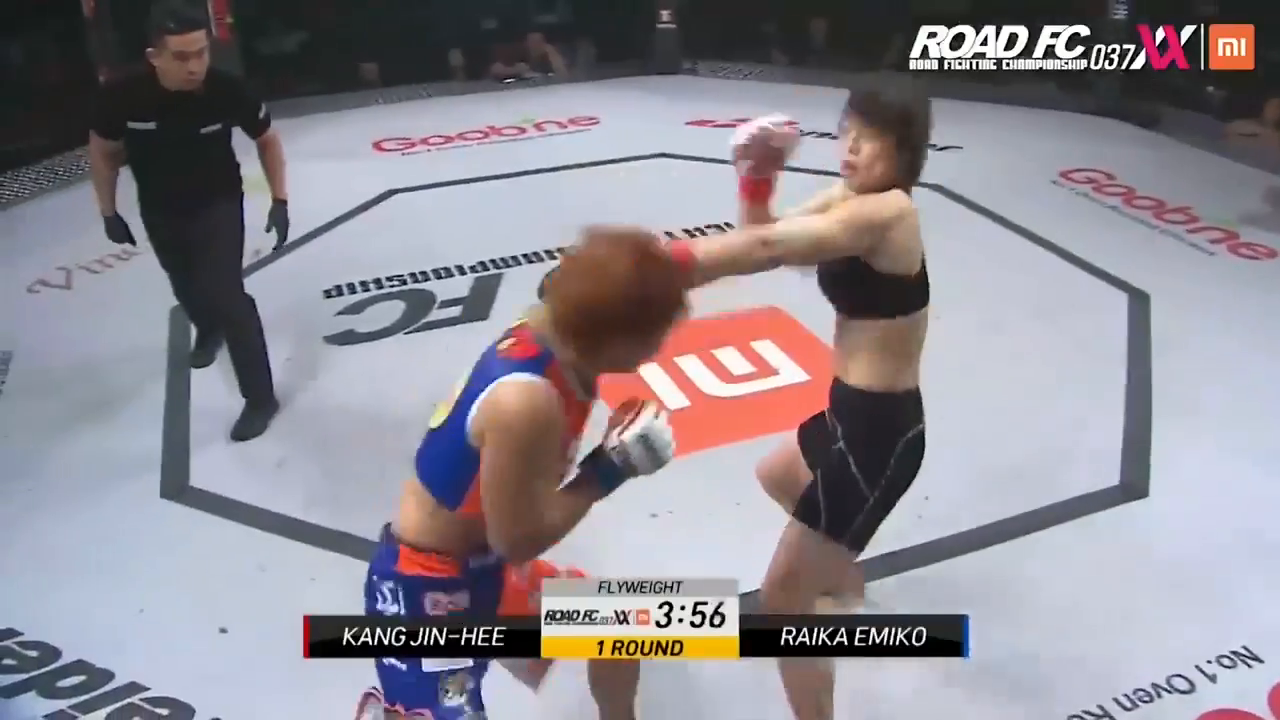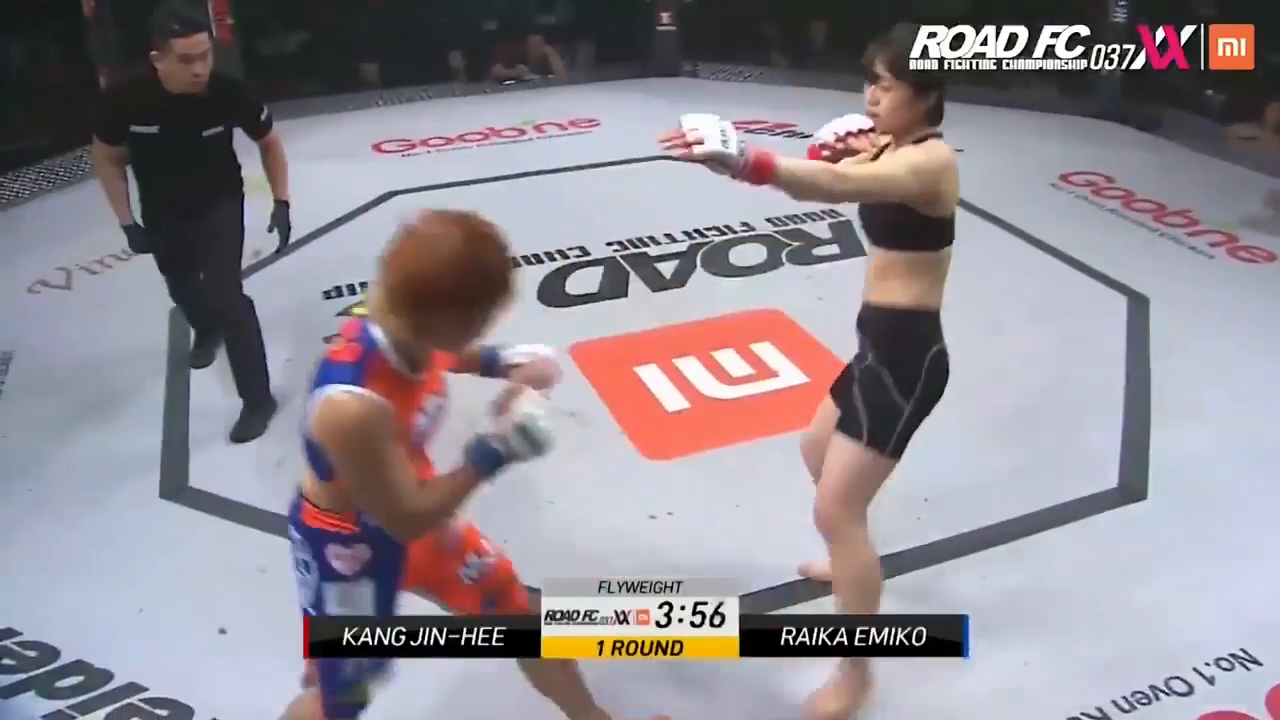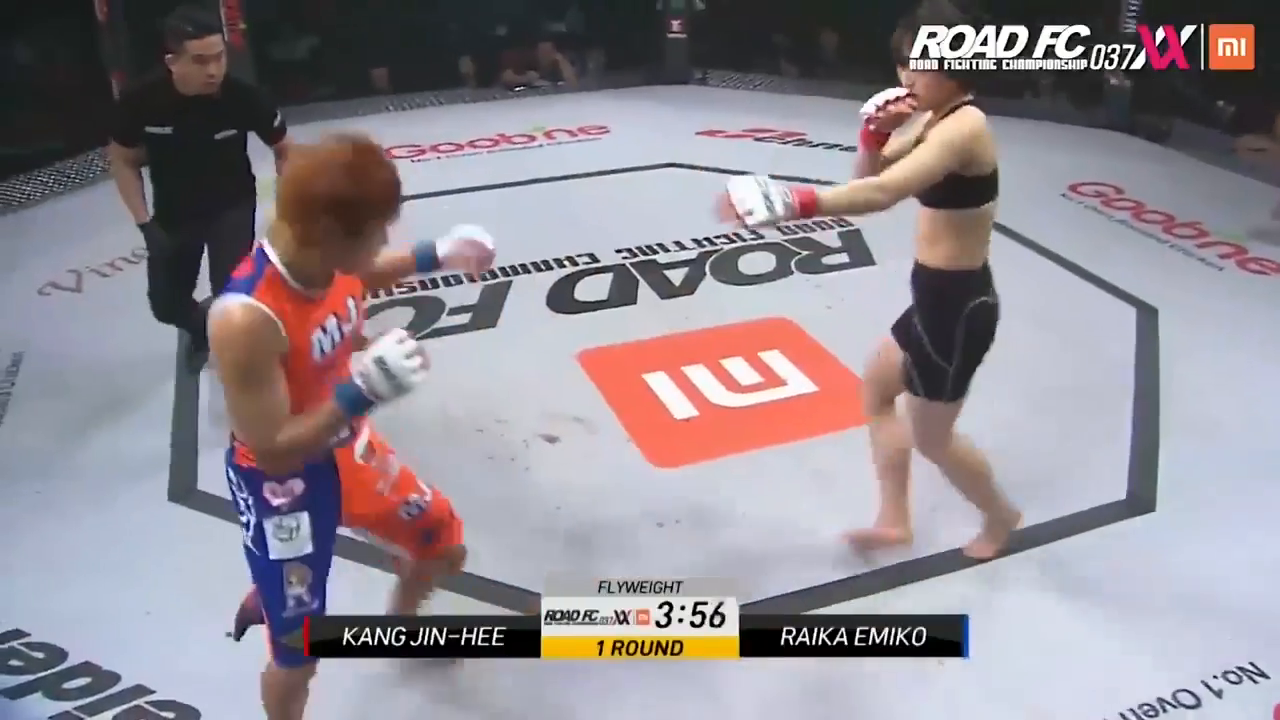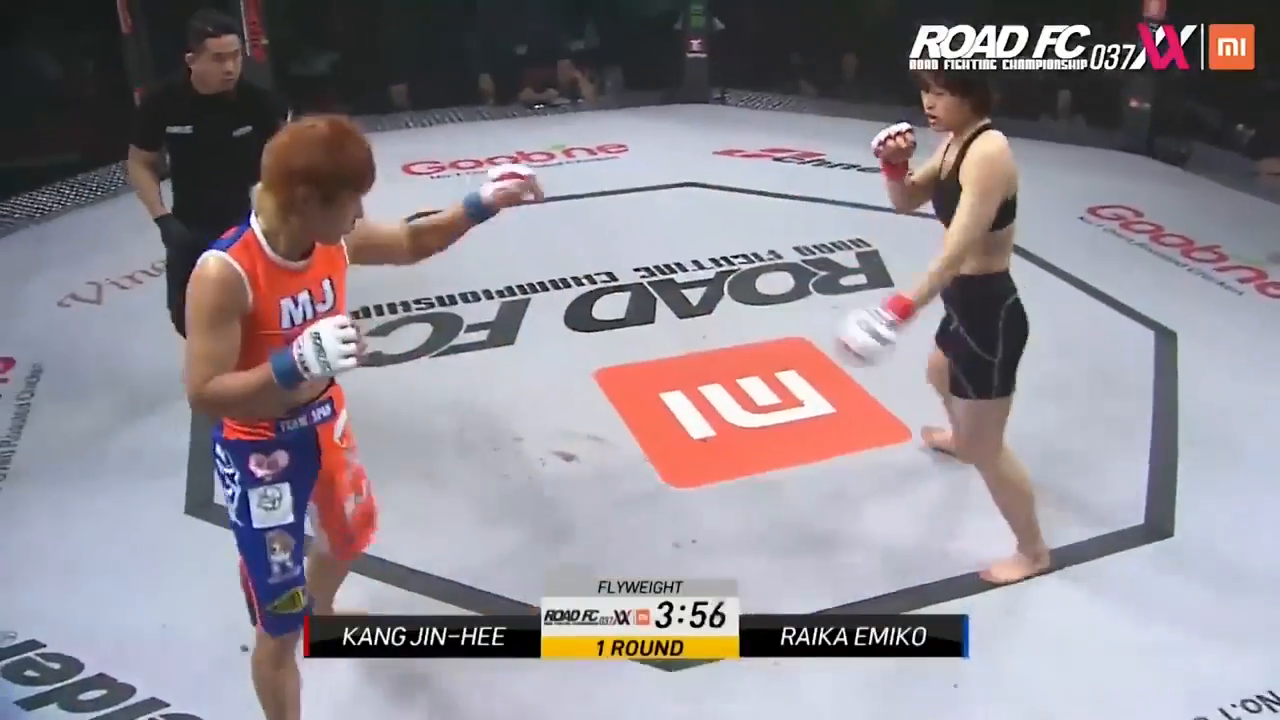
dt=0.2s
person 1, frame 1
left shoulder: (886, 213)
right shoulder: (852, 201)
left elbow: (772, 248)
right elbow: (759, 236)
right wrist: (756, 175)
left hip: (878, 434)
right hip: (855, 412)
left knee: (784, 601)
right knee: (779, 478)
right ankle: (842, 581)
person 1, frame 2
left shoulder: (929, 160)
right shoulder: (892, 152)
left elbow: (819, 191)
right elbow: (825, 186)
left wrist: (741, 159)
right wrist: (835, 160)
left hip: (906, 355)
right hip: (887, 342)
left knee: (834, 507)
right knee: (818, 453)
right ankle: (854, 567)
person 1, frame 3
left shoulder: (965, 129)
right shoulder: (937, 117)
left elbow: (883, 190)
right elbow: (874, 169)
left wrist: (792, 201)
right wrist: (876, 133)
left hip: (956, 304)
right hip: (937, 290)
left knee: (932, 437)
right knee: (877, 392)
left ankle: (1002, 519)
right ankle: (893, 520)
person 1, frame 4
left shoulder: (988, 154)
right shoulder: (959, 140)
left elbow: (958, 249)
right elbow: (903, 199)
left wrist: (897, 310)
right wrist: (894, 163)
left hip: (984, 308)
right hip: (980, 298)
left knee: (987, 448)
right knee: (947, 377)
left ankle: (1031, 550)
right ankle: (962, 439)
person 2, frame 1
left shoulder: (558, 330)
right shoulder: (527, 403)
right elbow: (513, 542)
right wrist: (612, 468)
left hip: (484, 562)
right hip: (428, 588)
person 2, frame 2
left shoulder: (408, 322)
right shoulder: (352, 406)
right elbow: (405, 520)
left wrist: (494, 360)
right wrist: (493, 453)
left hip: (414, 497)
right hip: (342, 542)
left knee: (521, 616)
person 2, frame 3
left shoulder: (335, 255)
right shoulder: (246, 318)
right elbow: (272, 447)
left wrist: (434, 254)
right wrist: (366, 392)
left hip: (349, 445)
right hip: (278, 482)
left knee: (441, 544)
right knee: (298, 654)
left ankle: (400, 619)
person 2, frame 4
left shoulder: (333, 236)
right shoulder: (223, 273)
left elbow: (408, 244)
right elbow: (204, 395)
left wrist: (481, 205)
right wrist: (294, 365)
left hip: (326, 426)
right hip: (258, 453)
left knee: (348, 539)
right knee: (281, 623)
left ankle: (318, 609)
person 3, frame 1
left shoulder: (227, 91)
right shoulder: (122, 97)
left elbow: (267, 141)
right elbow: (102, 151)
left wrist: (280, 201)
right wrist: (108, 212)
left hip: (219, 206)
right hip: (161, 213)
left knee: (226, 294)
right knee: (187, 287)
left ankle: (260, 398)
right ankle: (208, 329)
person 3, frame 2
left shoulder: (229, 92)
right shoulder: (125, 100)
left elbow: (268, 141)
right elbow: (106, 158)
left wrist: (281, 202)
right wrist: (127, 222)
left hip: (219, 207)
right hip: (161, 214)
left knee: (225, 295)
right knee: (182, 288)
left ankle: (257, 398)
right ankle: (207, 329)
person 3, frame 3
left shoulder: (244, 99)
right shoulder: (139, 102)
left elbow: (283, 148)
right elbow: (123, 161)
right wrist: (146, 224)
left hip: (231, 210)
right hip: (173, 219)
right knee: (166, 305)
right ankle: (204, 328)
person 3, frame 4
left shoulder: (257, 102)
right shoulder: (161, 105)
right elbow: (140, 165)
right wrist: (163, 219)
left hip: (247, 217)
right hip: (189, 227)
right knee: (185, 315)
